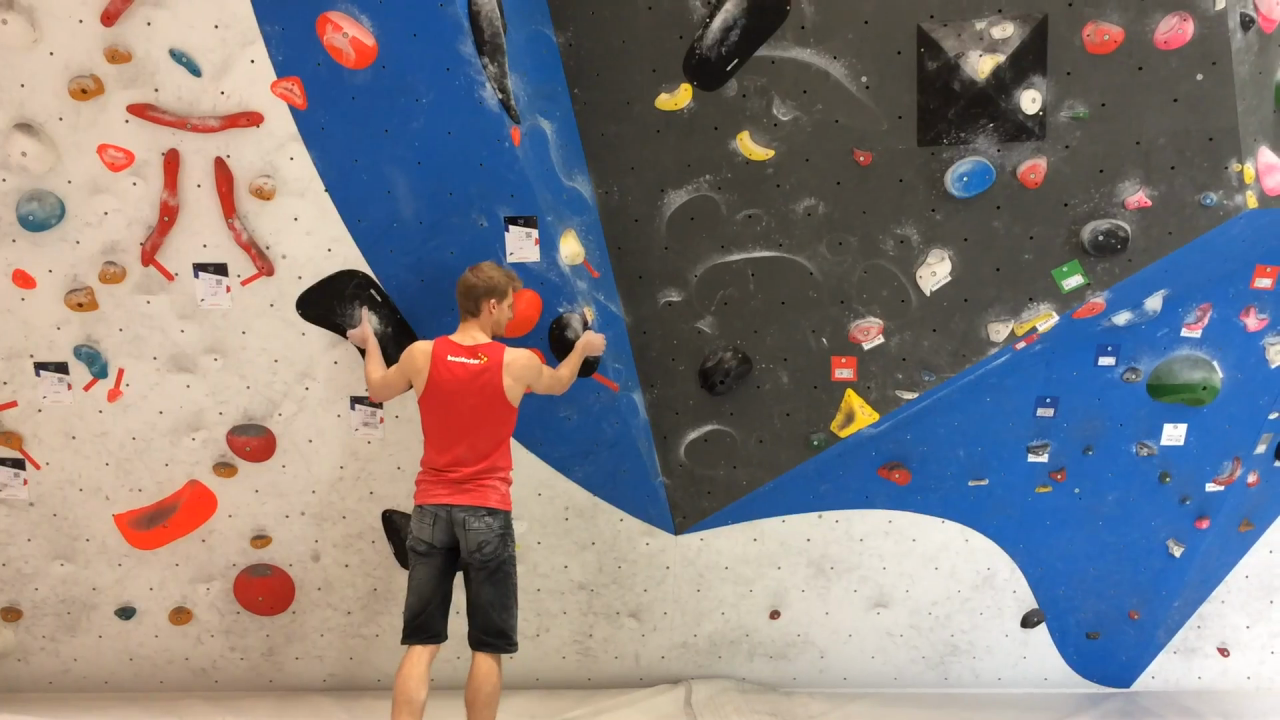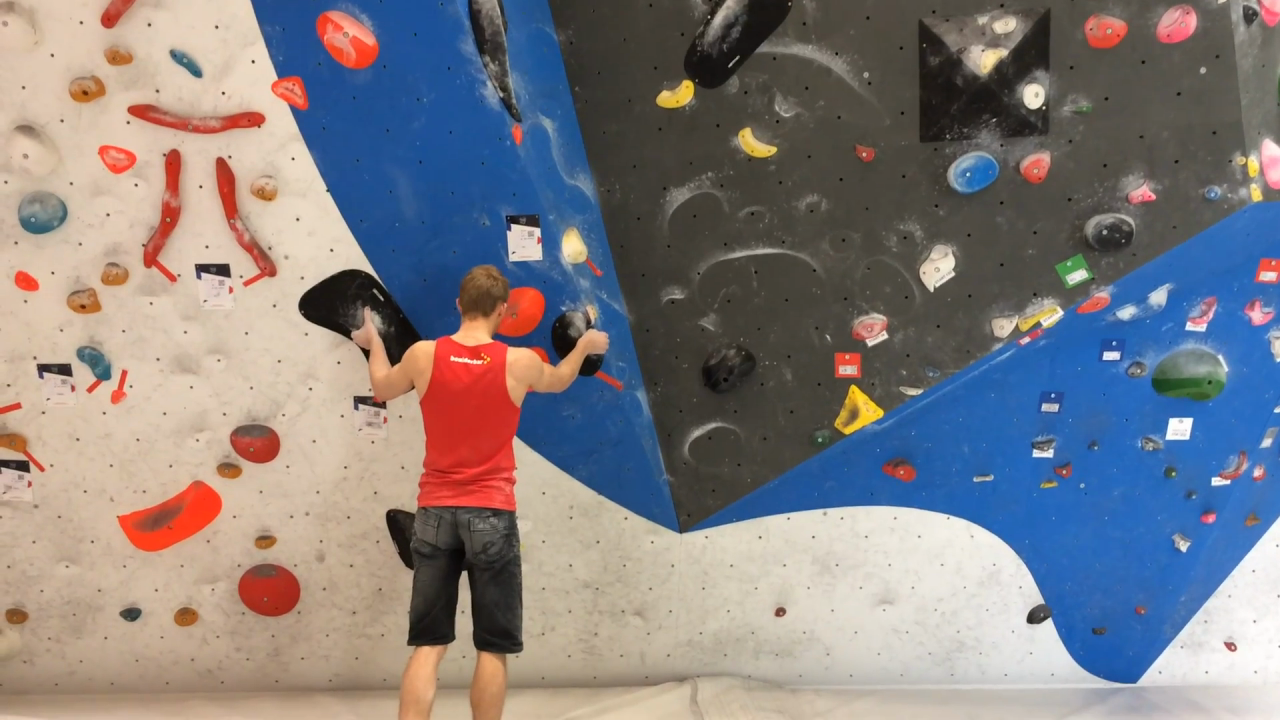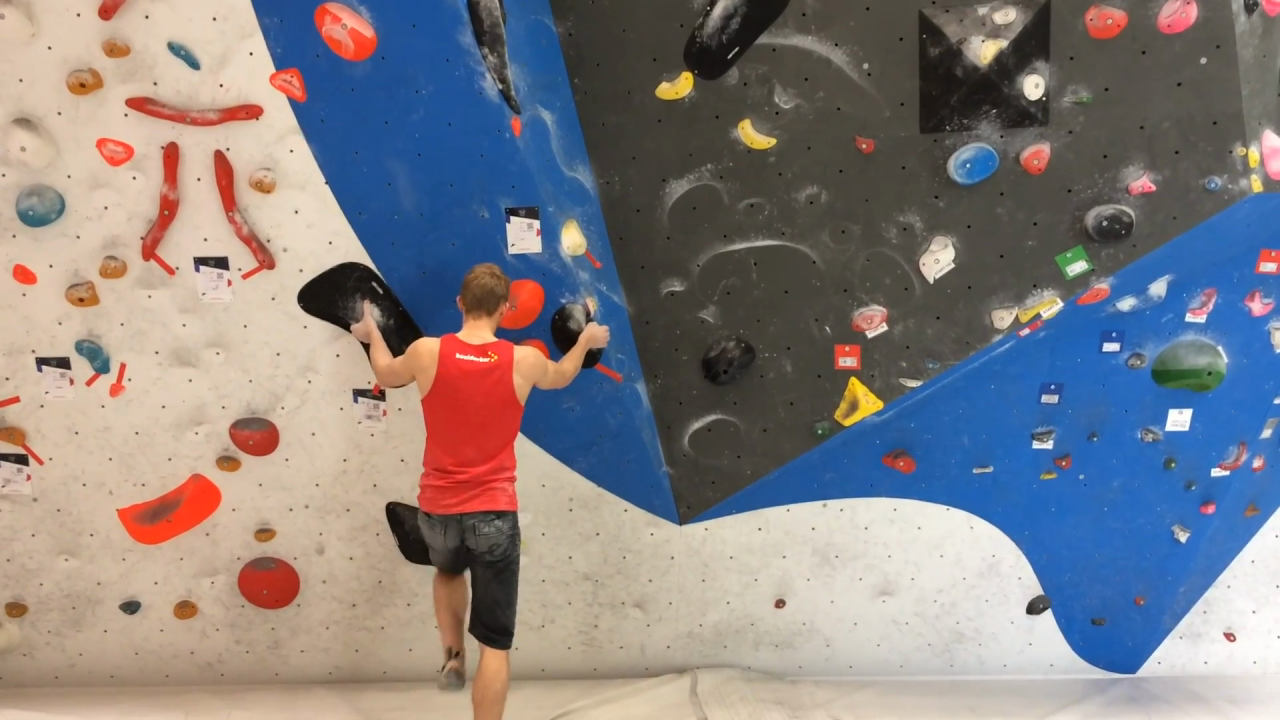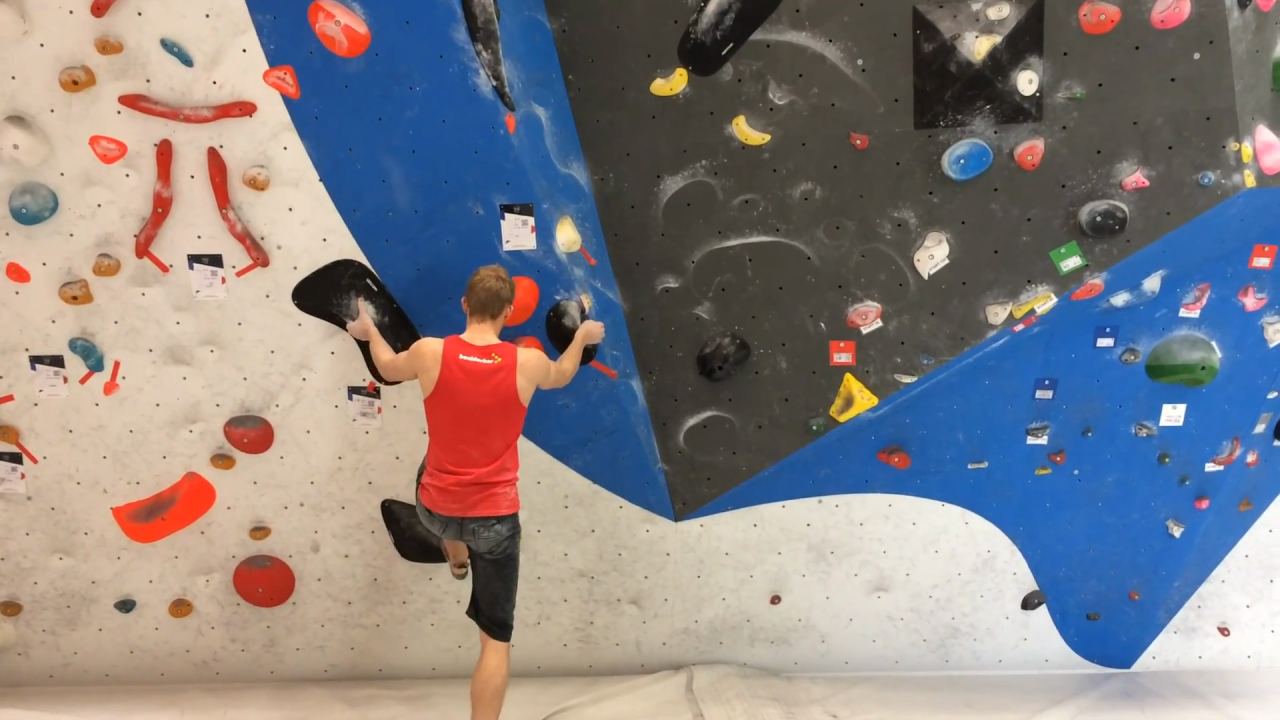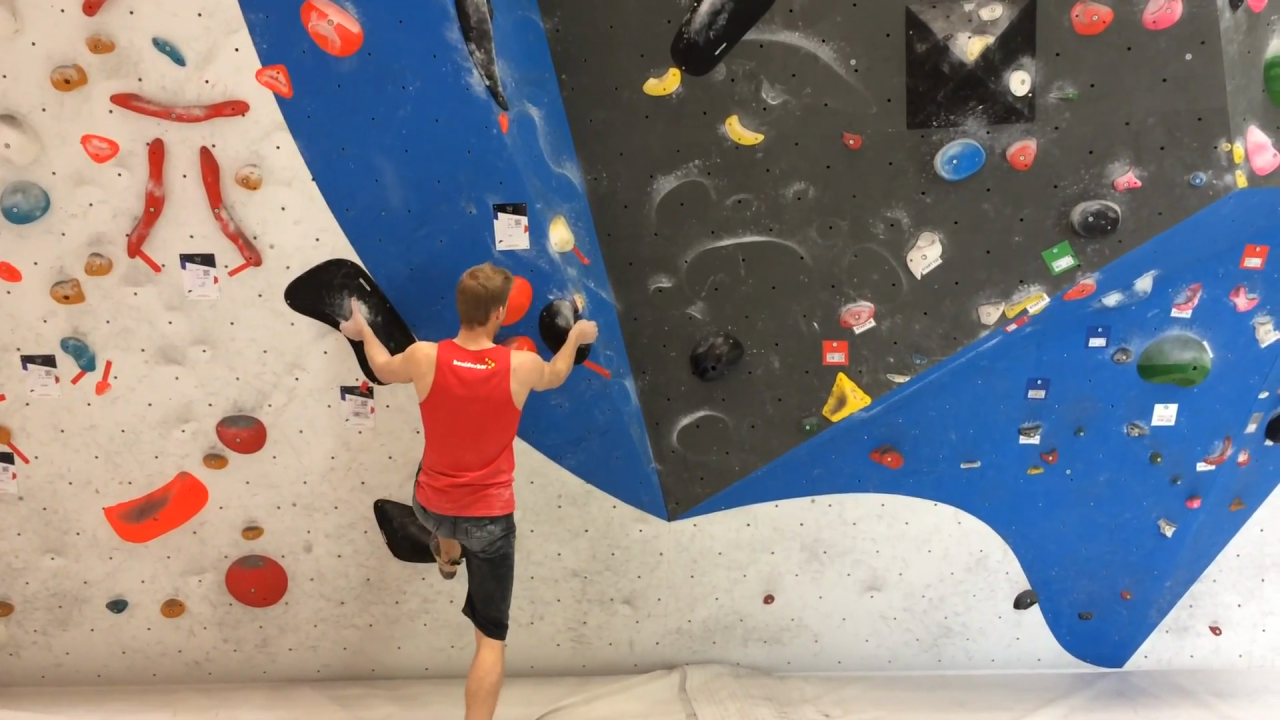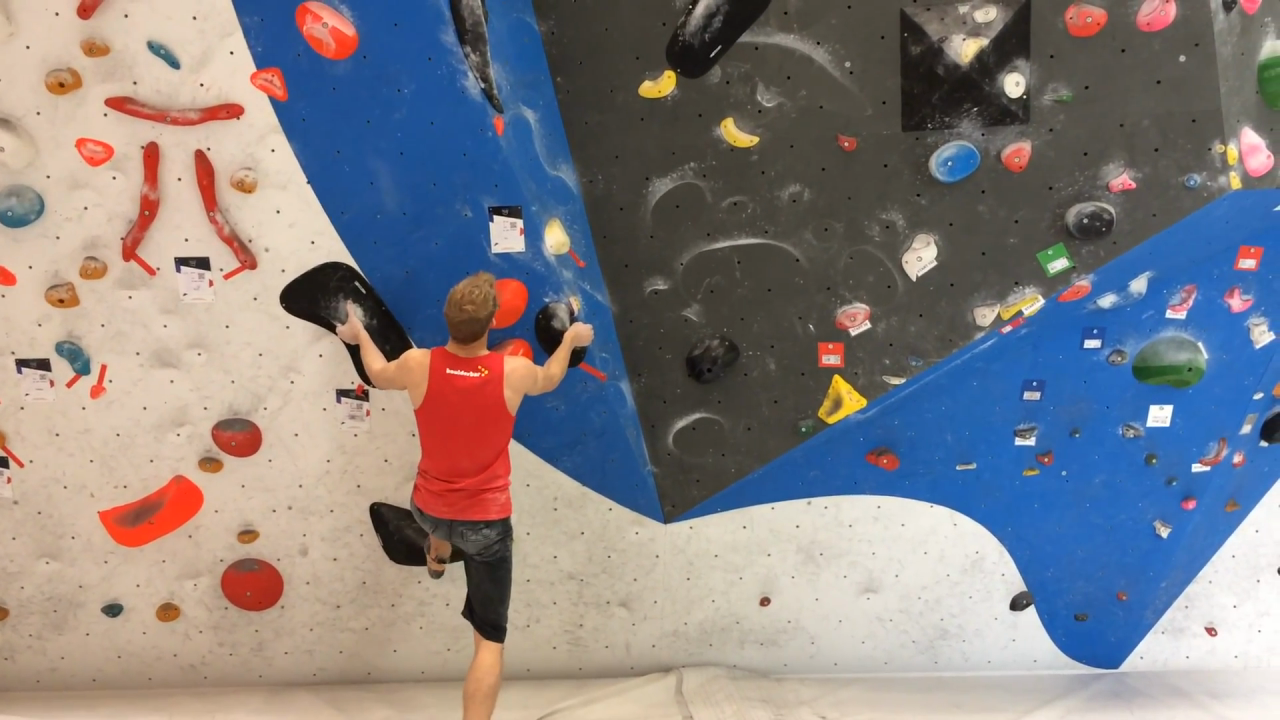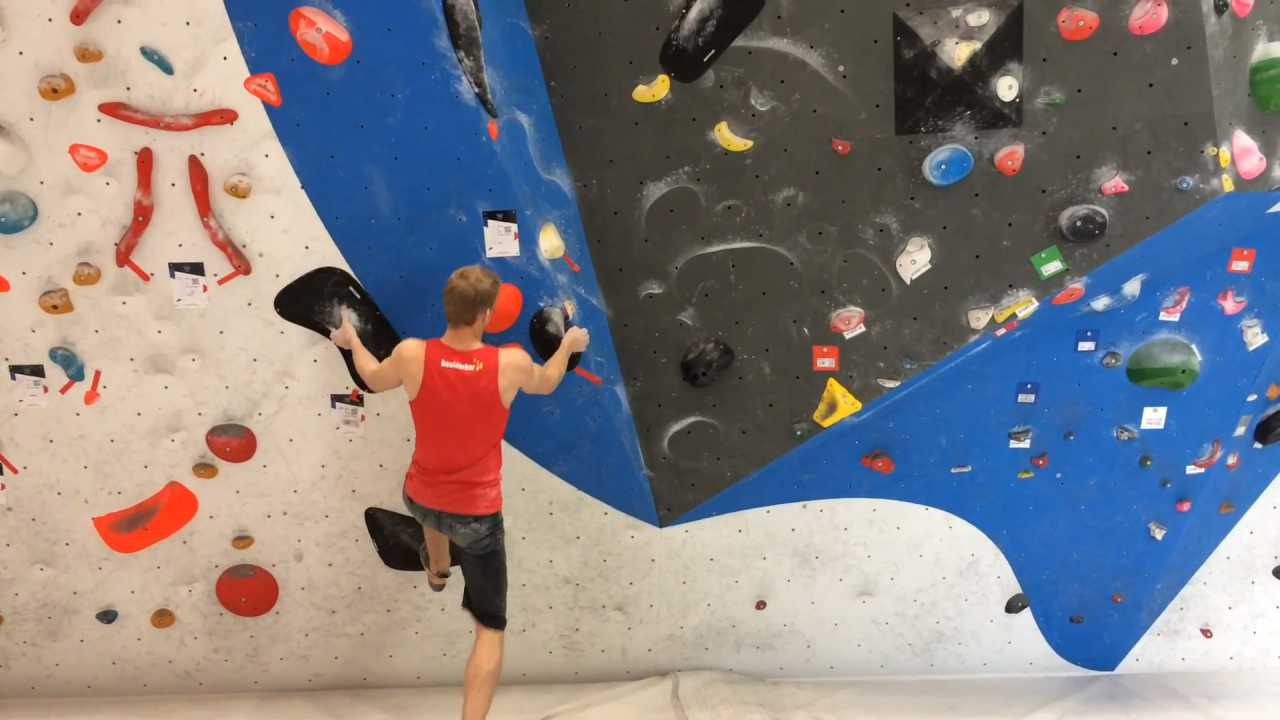
dt=0.5s
person 1, frame 1
left shoulder: (421, 355)
right shoulder: (518, 363)
left elbow: (378, 389)
right elbow: (558, 382)
left wrist: (369, 341)
right wrist: (583, 348)
left hip: (431, 510)
right hip: (487, 513)
left knee: (420, 644)
right knee: (488, 648)
person 1, frame 2
left shoulder: (423, 355)
right shoulder: (519, 362)
left elbow: (382, 388)
right elbow: (559, 380)
left wrist: (372, 341)
right wrist: (584, 346)
left hip: (434, 512)
right hip: (490, 514)
left knee: (428, 645)
right knee: (493, 648)
person 1, frame 3
left shoulder: (426, 352)
right shoulder: (524, 361)
left elbow: (386, 374)
right elbow: (562, 376)
left wrist: (372, 333)
right wrist: (586, 340)
left hip: (437, 509)
right hip: (494, 511)
left knee: (448, 572)
right knee: (495, 643)
left ankle: (453, 658)
person 1, frame 4
left shoulder: (429, 352)
right shoulder: (528, 362)
left elbow: (388, 368)
right elbow: (562, 374)
left wrist: (369, 330)
right wrist: (582, 337)
left hip: (436, 509)
right hip: (495, 515)
right knee: (495, 638)
left ankle: (458, 559)
person 1, frame 5
left shoulder: (424, 357)
right shoulder: (521, 366)
left elbow: (383, 369)
right elbow: (556, 374)
left wrist: (363, 331)
right wrist: (576, 337)
left hip: (432, 508)
right hip: (490, 517)
right knee: (491, 638)
left ankle: (448, 555)
person 1, frame 6
left shoulder: (416, 365)
right shoulder: (515, 372)
left elbow: (379, 375)
right elbow: (550, 378)
left wrist: (358, 334)
right wrist: (571, 339)
left hip: (428, 509)
right hip: (487, 521)
right knee: (489, 640)
left ankle: (438, 554)
person 1, frame 7
left shoulder: (410, 355)
right shoulder: (511, 364)
left elbow: (375, 379)
right elbow: (547, 382)
left wrist: (351, 339)
right wrist: (569, 343)
left hip: (419, 499)
right hip: (476, 514)
right knee: (490, 624)
left ankle: (437, 568)
